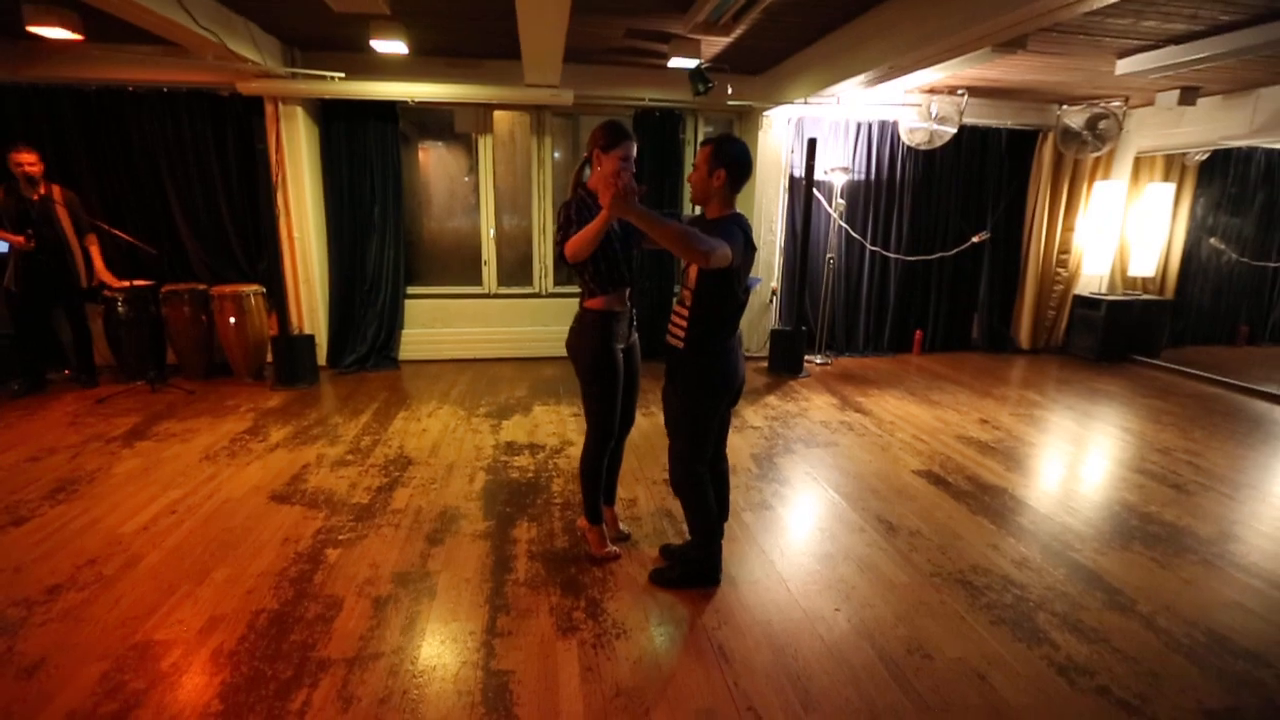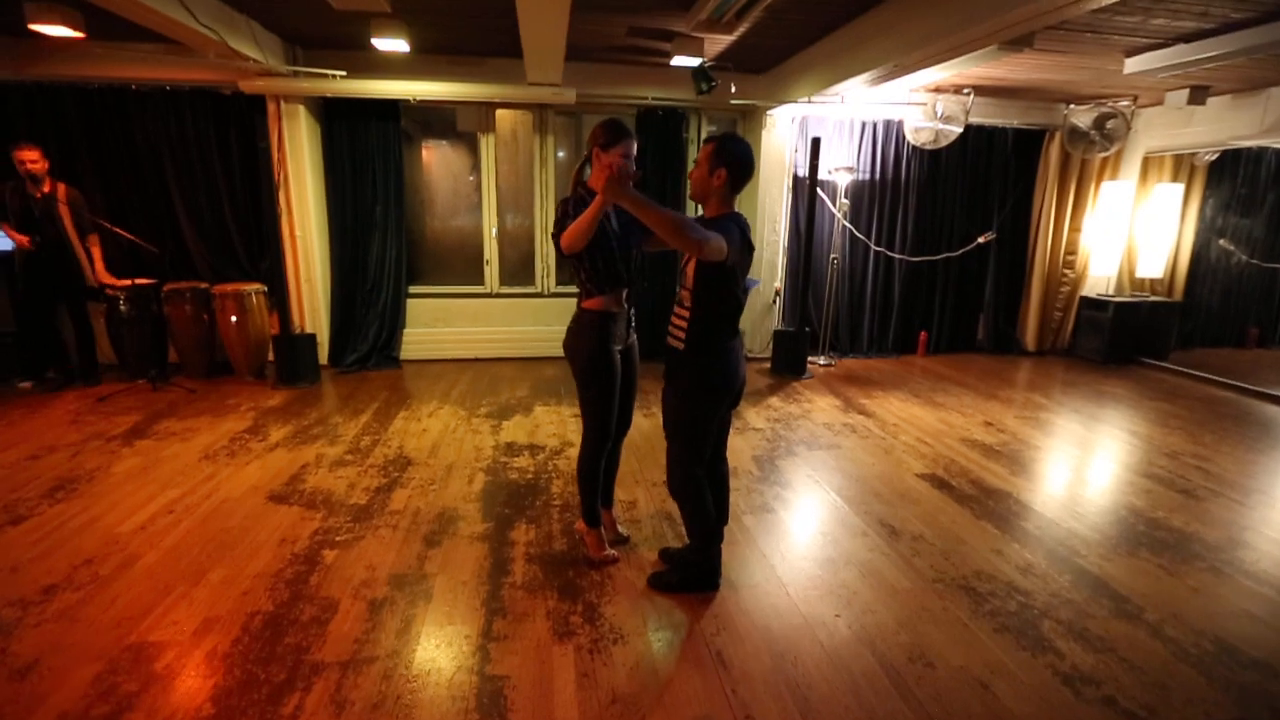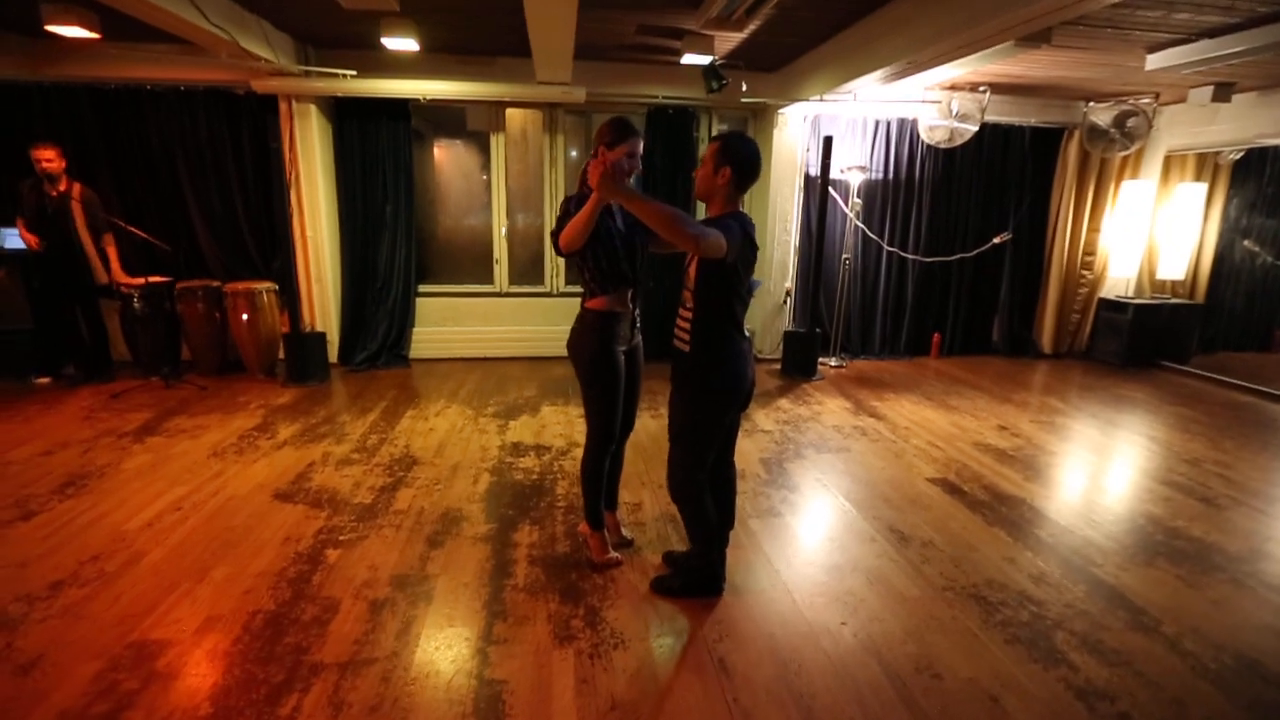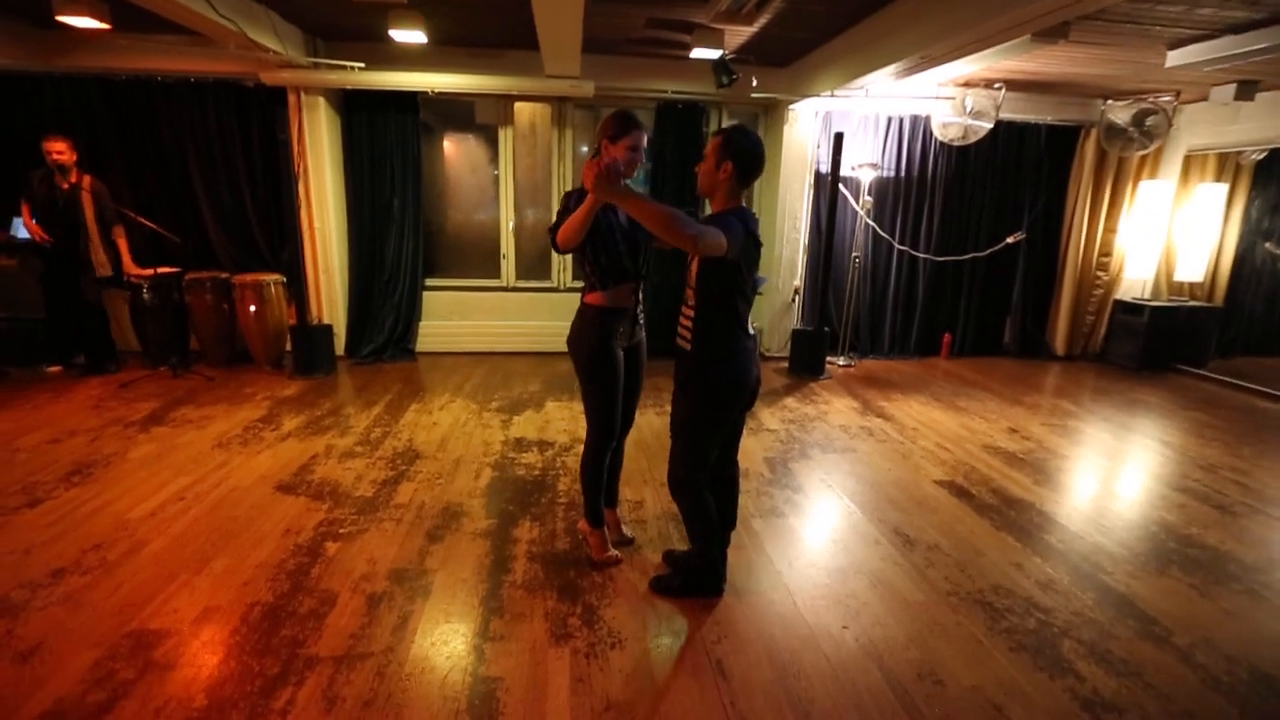
dt=0.2s
person 1, frame 1
left shoulder: (731, 232)
right shoulder: (708, 223)
left elbow: (703, 253)
right elbow: (678, 237)
left wrist: (632, 212)
left hip: (702, 369)
right hip: (712, 365)
left knee: (688, 470)
right knee: (710, 460)
left ankle: (703, 563)
right ankle: (705, 547)
person 1, frame 2
left shoulder: (730, 232)
right shoulder: (711, 224)
left elbow: (695, 243)
right elbow: (677, 234)
left wrist: (626, 198)
right wrist: (623, 201)
left hip: (702, 371)
right hip: (713, 367)
left knee: (685, 473)
right knee: (709, 463)
left ankle: (702, 568)
right ankle: (705, 551)
person 1, frame 3
left shoulder: (732, 231)
right shoulder: (722, 227)
left elbow: (691, 236)
right elbow: (682, 235)
left wrist: (620, 194)
right wrist: (620, 198)
left hip: (709, 374)
right hip: (724, 368)
left knee: (686, 476)
right knee: (716, 467)
left ankle: (706, 573)
right ankle: (710, 556)
person 1, frame 4
left shoulder: (733, 227)
right shoulder: (730, 223)
left elbow: (688, 235)
right elbow: (689, 235)
left wrist: (617, 194)
right wrist: (620, 199)
left hip: (713, 372)
right hip: (730, 366)
left knee: (687, 475)
right knee: (720, 467)
left ankle: (706, 573)
right ankle: (712, 557)
person 2, frame 1
right shoulder: (576, 208)
right elbow: (571, 253)
right wrist: (608, 212)
left hip: (626, 326)
right hip: (597, 331)
left knee: (622, 425)
right knee: (602, 430)
left ankle: (606, 508)
right ankle: (592, 522)
person 2, frame 2
left shoulder: (620, 210)
right shoulder: (576, 205)
right elbow: (567, 245)
right wrist: (602, 197)
left hip: (624, 327)
right hip: (594, 332)
left knee: (619, 428)
right knee: (598, 433)
left ankle: (604, 511)
right ankle: (590, 525)
person 2, frame 3
left shoulder: (628, 209)
right shoulder: (580, 204)
right elbow: (564, 244)
right wrist: (599, 196)
left hip: (630, 328)
right hip: (598, 332)
left knee: (622, 430)
right knee: (602, 435)
left ankle: (608, 513)
right ankle: (594, 527)
person 2, frame 4
right shoulder: (582, 200)
right elbow: (562, 242)
right wrist: (596, 196)
left hip: (633, 324)
right hip: (598, 327)
left knee: (622, 427)
right knee: (602, 431)
left ankle: (608, 511)
right ankle: (593, 525)
person 3, frame 1
left shoulder: (62, 196)
left elbow: (86, 231)
left wrist: (98, 265)
left hip: (66, 268)
right hip: (30, 270)
left knee: (78, 322)
right knee: (30, 324)
left ankle: (86, 372)
right ankle: (31, 377)
person 3, frame 2
left shoulder: (67, 194)
left elbow: (88, 231)
left wrist: (99, 267)
left hip: (70, 267)
right hip: (36, 268)
left knee: (80, 320)
right knee: (39, 321)
left ankle: (88, 370)
right ankle: (64, 370)
person 3, frame 3
left shoulder: (81, 194)
right shoulder: (29, 190)
left elbow: (103, 231)
right elbow: (22, 217)
left wrist: (115, 267)
right wrist: (24, 233)
left hip: (81, 266)
right hip: (48, 267)
left knee: (92, 318)
right knee: (59, 320)
left ankle: (103, 366)
right ankle: (83, 367)
person 3, frame 4
left shoulder: (91, 186)
right shoulder: (39, 181)
left elbow: (113, 223)
right elbow: (26, 202)
left wrist: (126, 258)
right wrist: (28, 223)
left hip: (87, 257)
right hip: (56, 257)
left knee: (90, 304)
right knee: (64, 310)
left ankle: (106, 356)
right ankle: (92, 357)
